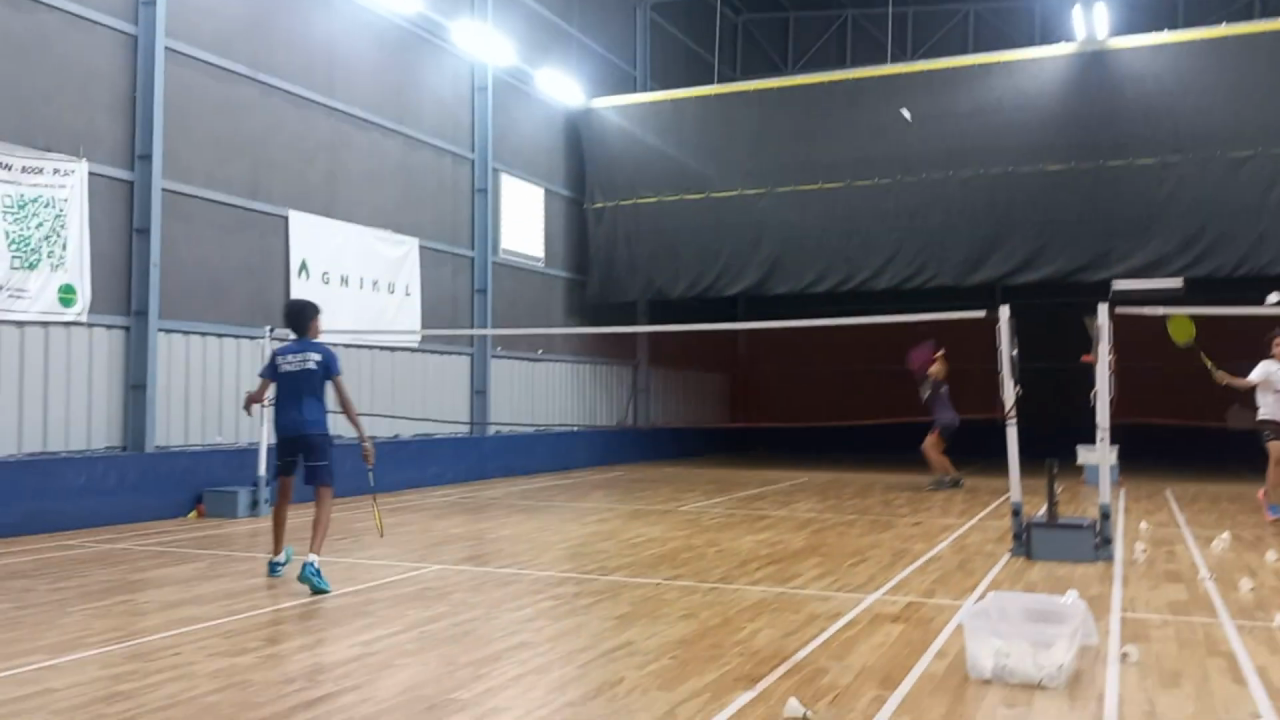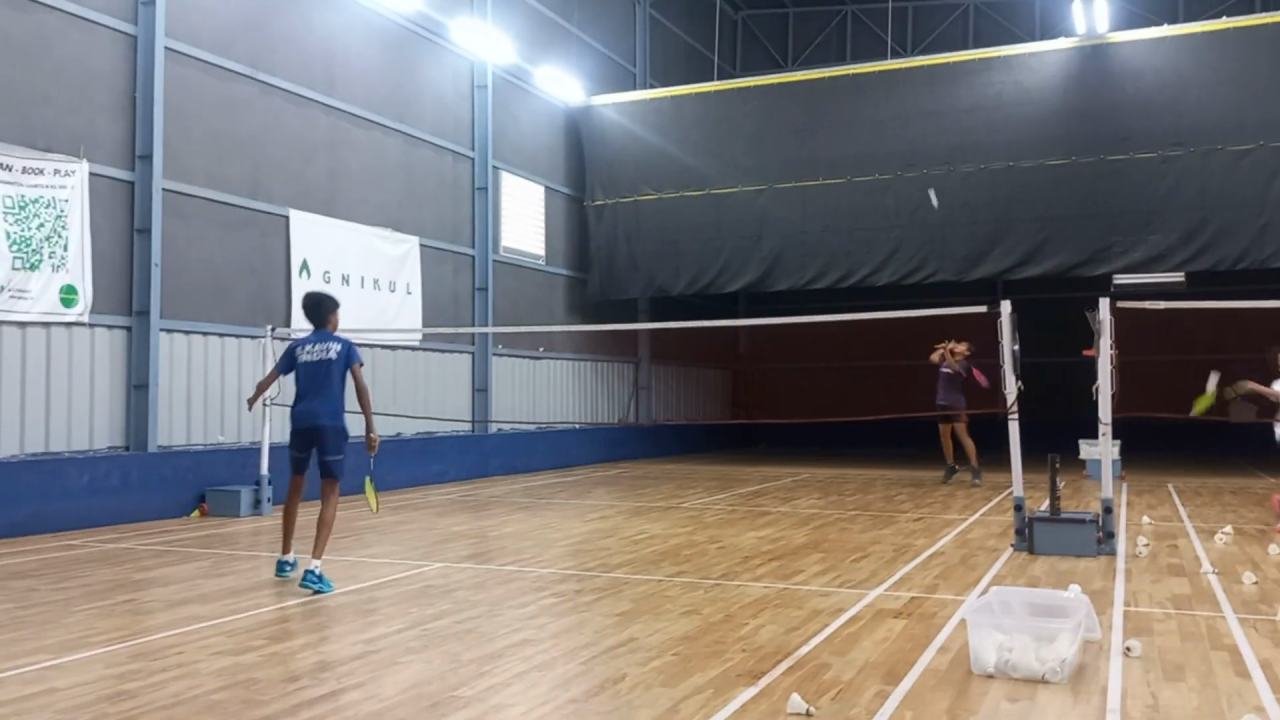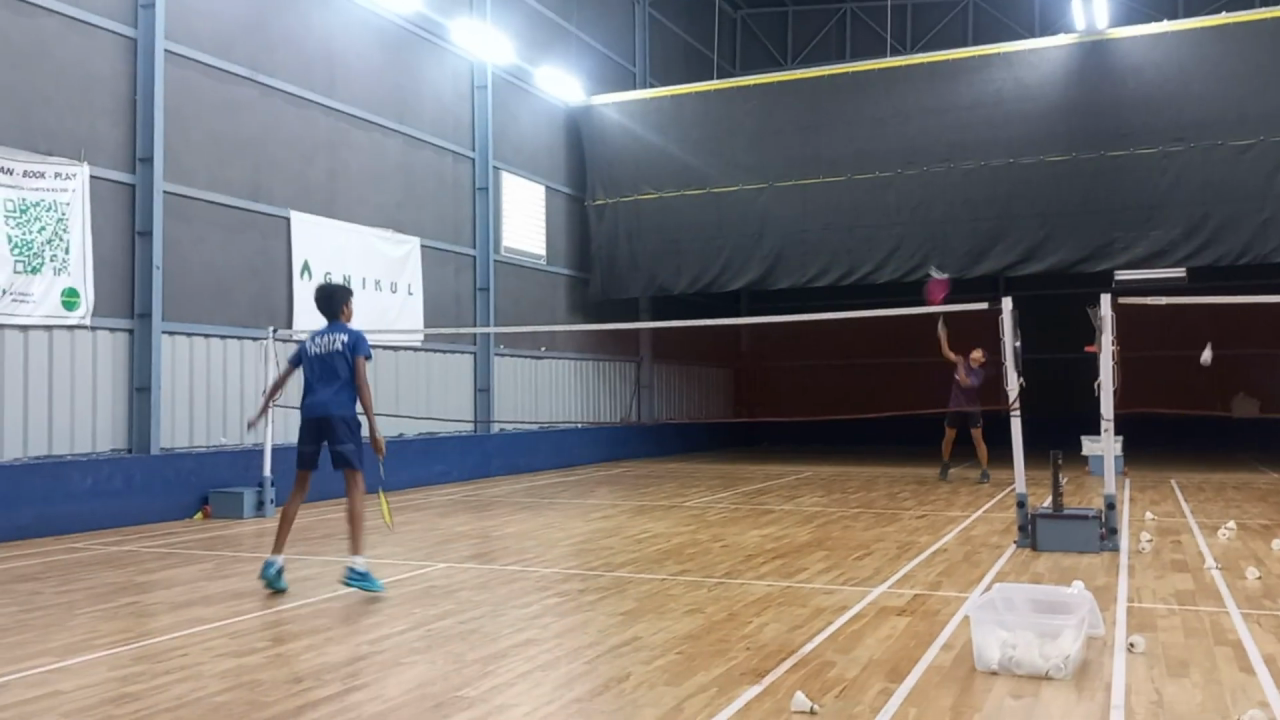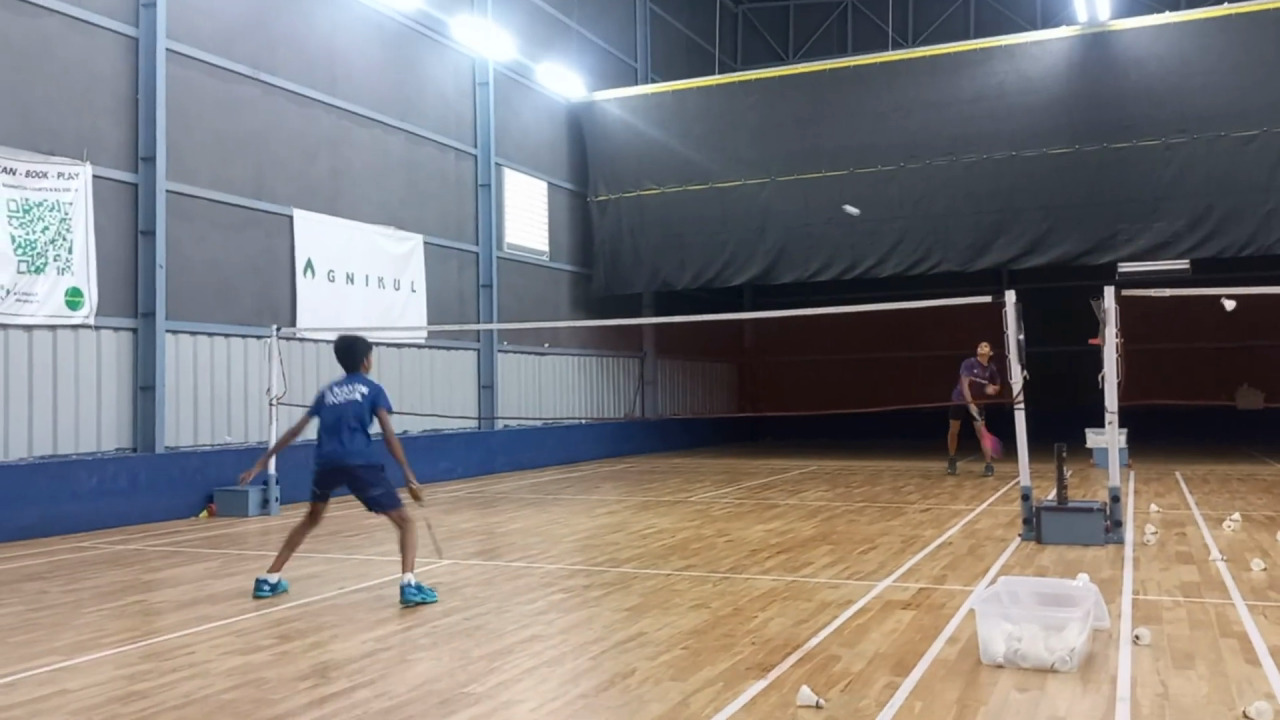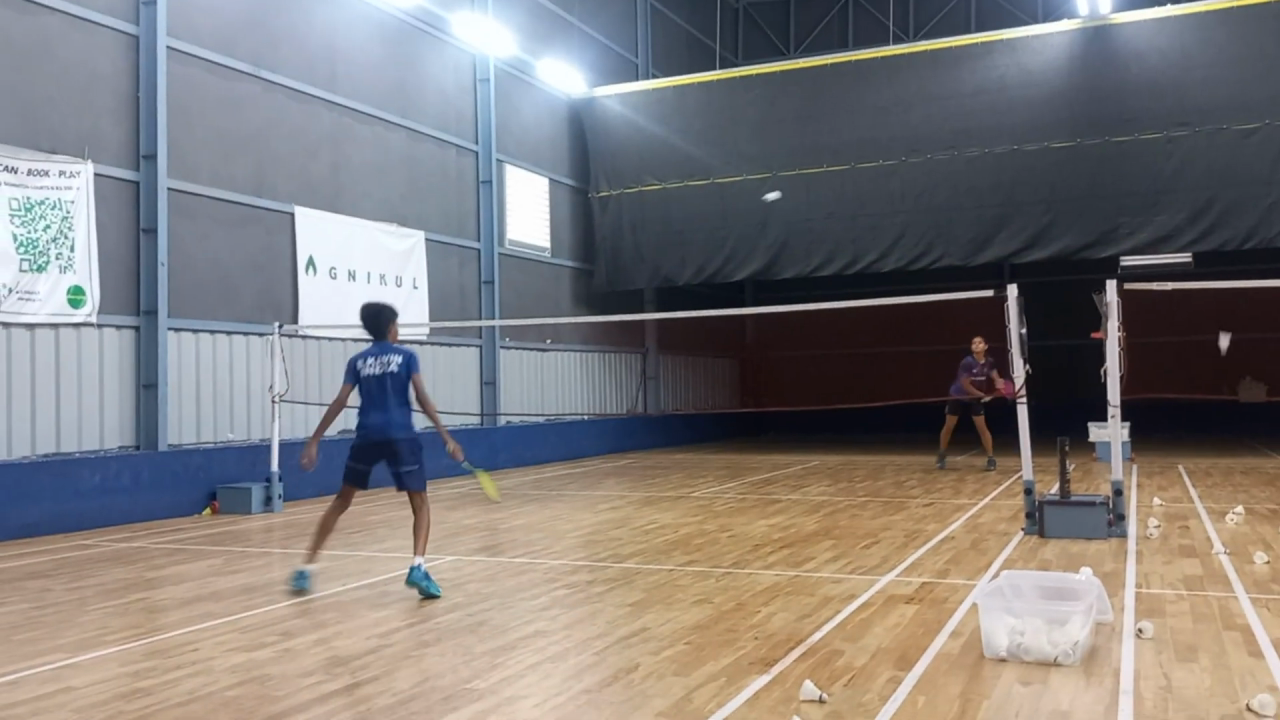
dt=0.2s
person 1, frame 1
left shoulder: (279, 355)
right shoulder: (324, 354)
left elbow: (258, 395)
right elbow: (344, 400)
left wrist: (248, 402)
right wrist: (363, 438)
left hip: (286, 431)
right hip: (315, 431)
left knee: (284, 493)
right knee: (324, 498)
left ankle: (277, 558)
right ankle: (310, 563)
person 1, frame 2
left shoulder: (297, 347)
right shoulder: (345, 346)
left elbow: (267, 382)
right elbow: (360, 387)
left wrist: (254, 397)
right wrist: (370, 427)
left hip: (301, 423)
right hip: (330, 423)
left knee: (295, 490)
right knee: (330, 495)
left ankle: (286, 558)
right ankle: (314, 568)
person 1, frame 3
left shoulder: (310, 340)
right shoulder: (354, 337)
left elbow: (280, 379)
right elbow: (361, 382)
left wrist: (263, 410)
right wrist: (374, 428)
left hip: (310, 418)
right hip: (339, 416)
left knee: (299, 490)
right knee: (356, 487)
left ankle: (275, 561)
right ankle: (357, 566)
person 1, frame 4
left shoulder: (327, 391)
right shoulder: (372, 389)
left elbow: (296, 430)
right elbow: (388, 434)
left wrist: (262, 463)
right wrist: (408, 474)
left hip: (327, 463)
right hip: (360, 463)
left knee: (311, 518)
right knee: (405, 521)
left ankle: (269, 578)
right ankle: (408, 583)
person 1, frame 5
left shoulder: (357, 361)
right shoulder: (406, 357)
left elbow: (339, 403)
right elbow: (422, 397)
left wrist: (314, 442)
right wrist: (446, 437)
left hip: (366, 437)
right hip: (400, 436)
left knee: (341, 501)
right knee: (421, 507)
left ankle: (306, 568)
right ankle: (418, 568)
